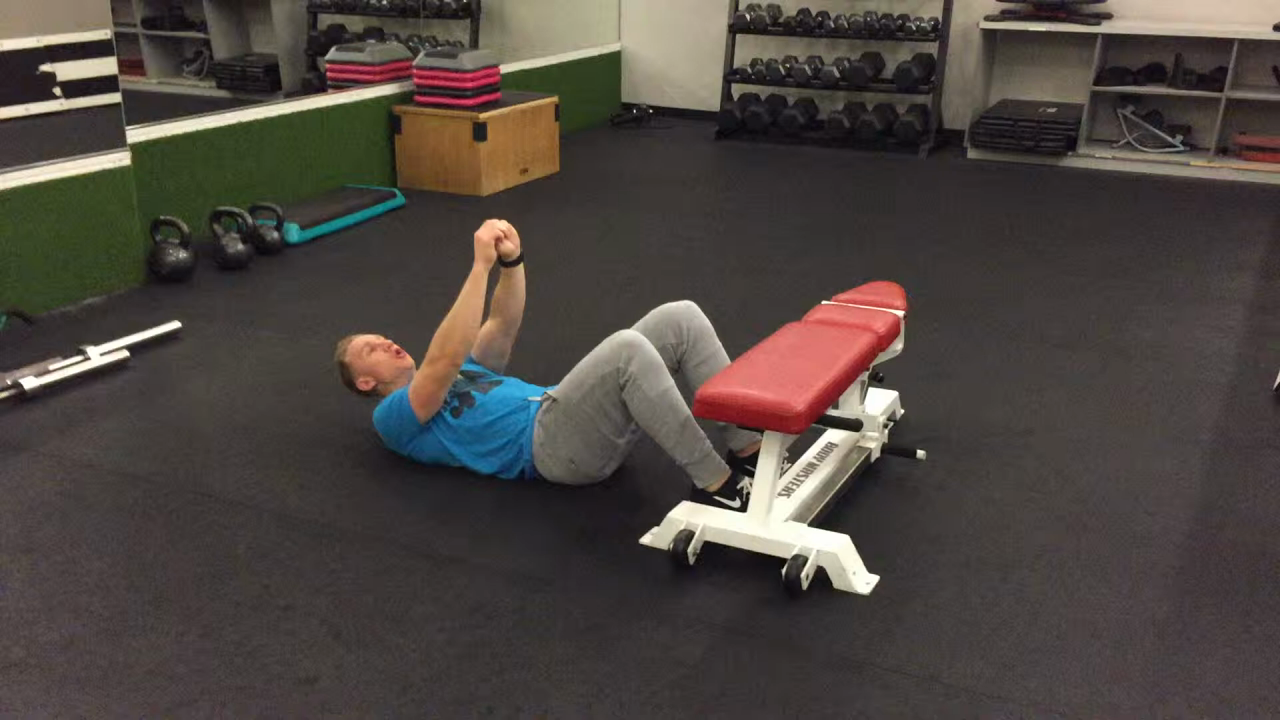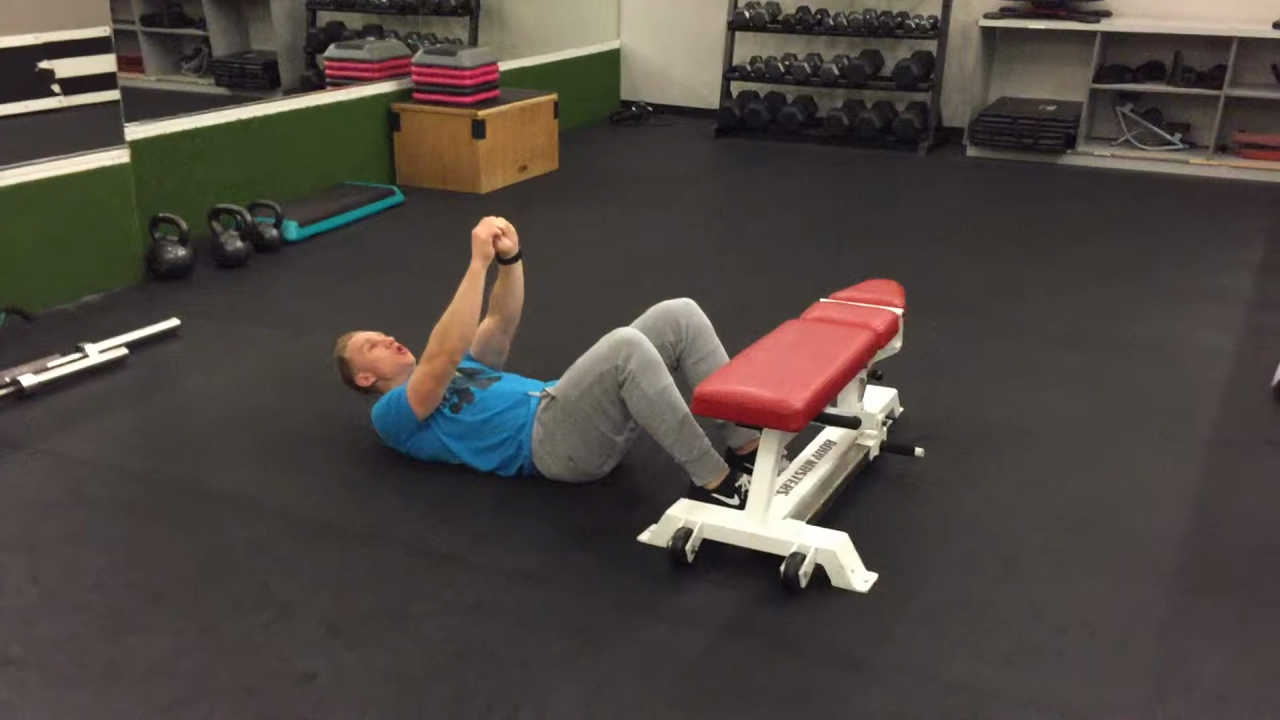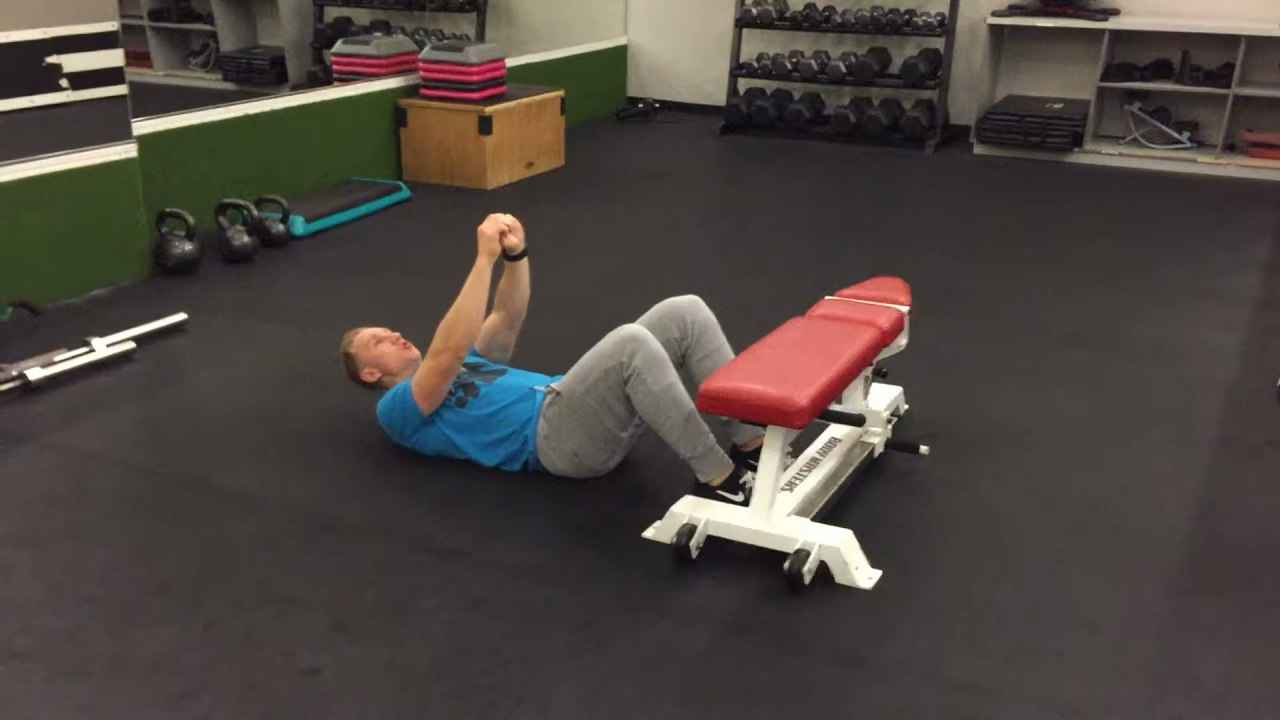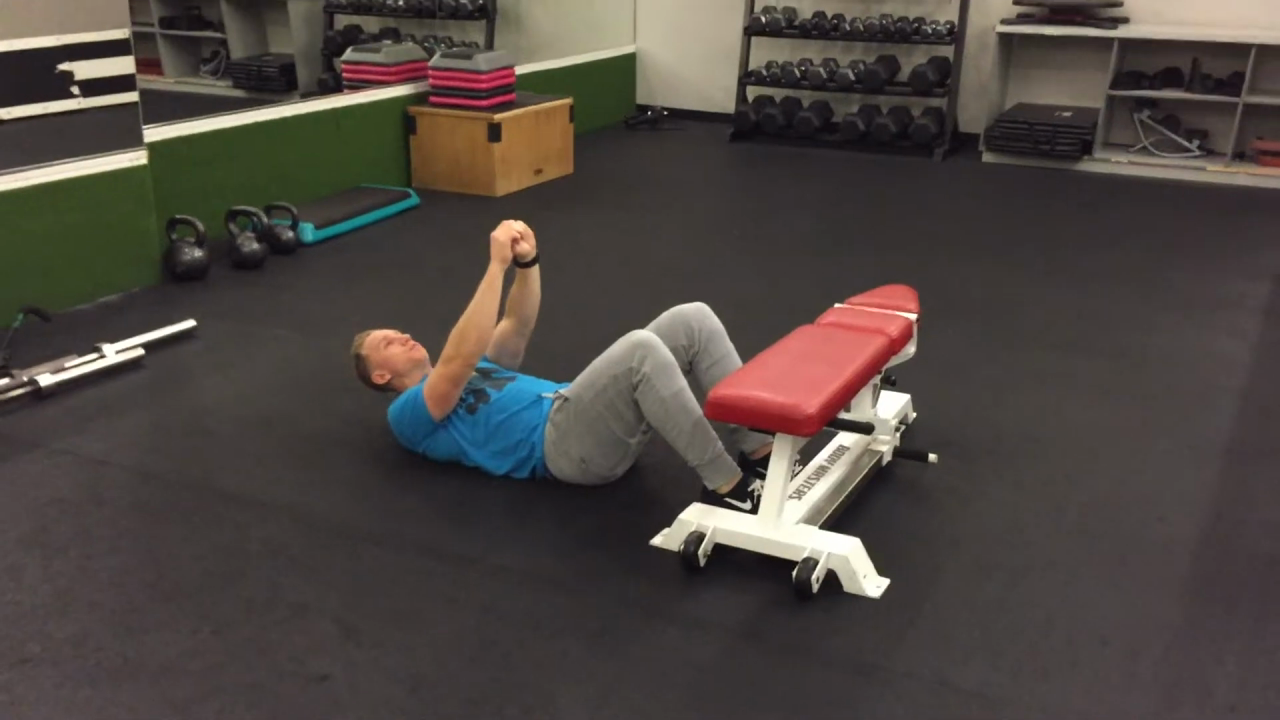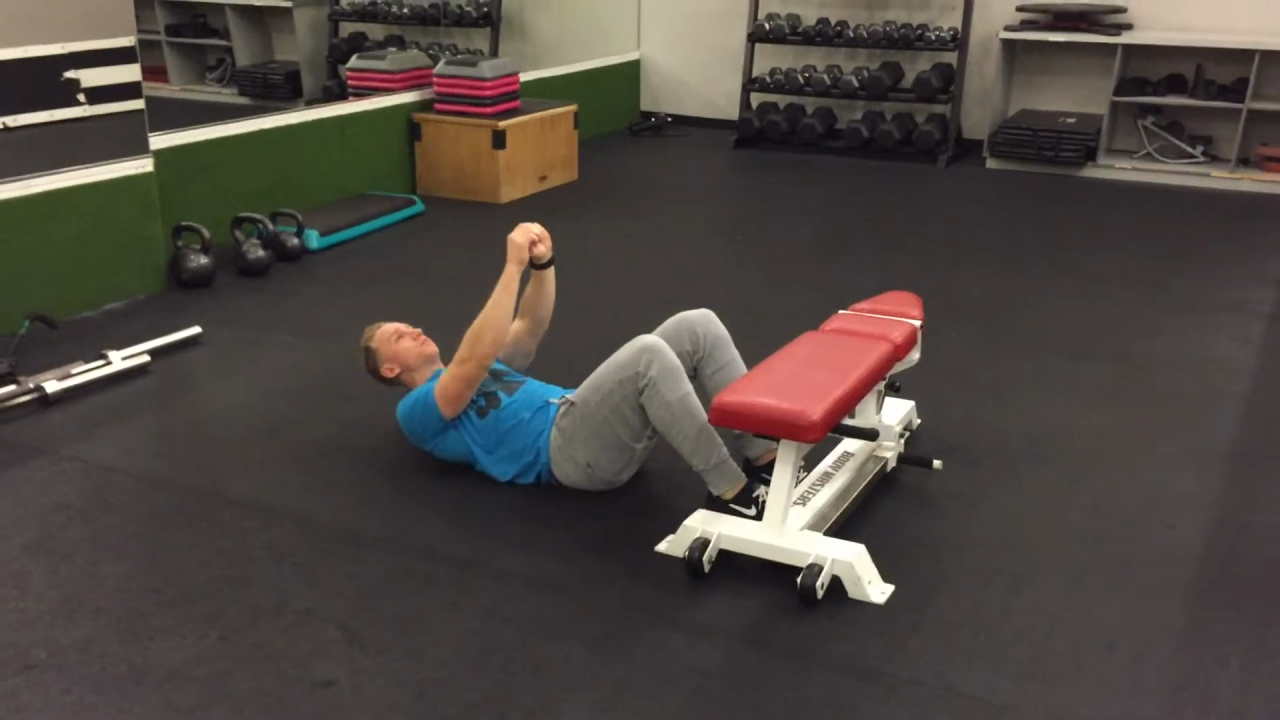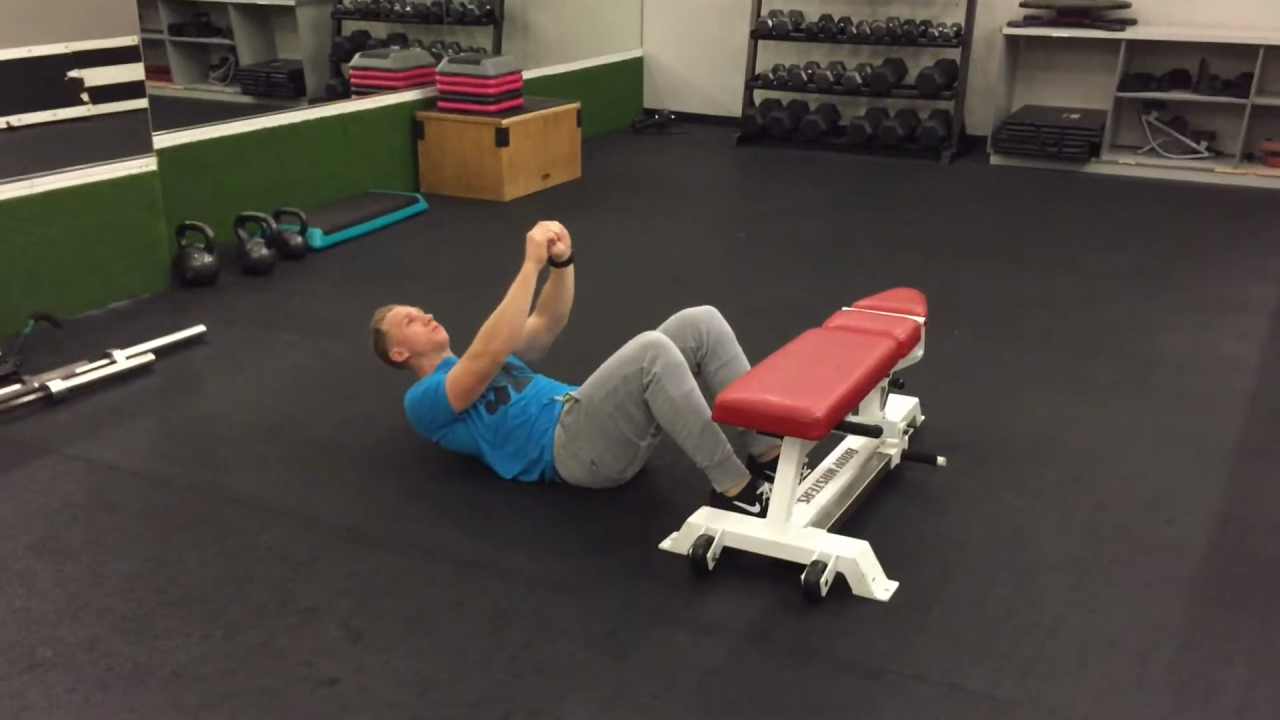
dt=0.2s
person 1, frame 1
left shoulder: (456, 378)
right shoulder: (395, 418)
left elbow: (502, 328)
right elbow: (444, 358)
left wrist: (511, 260)
right wrist: (481, 265)
left hip: (566, 414)
right hip: (550, 445)
left knee: (680, 318)
right knee: (627, 348)
left ankle: (747, 450)
right ankle: (715, 484)
person 1, frame 2
left shoulder: (459, 373)
right shoulder: (394, 416)
left elbow: (501, 325)
right elbow: (442, 356)
left wrist: (509, 258)
right wrist: (478, 262)
left hip: (570, 414)
right hip: (549, 443)
left knee: (679, 316)
right knee: (627, 346)
left ankle: (747, 448)
right ankle: (713, 482)
person 1, frame 3
left shoulder: (468, 366)
right shoulder: (400, 411)
left elbow: (506, 322)
right elbow: (447, 351)
left wrist: (514, 254)
right wrist: (484, 258)
left hip: (573, 406)
right hip: (553, 437)
left knee: (685, 313)
right knee: (633, 342)
left ankle: (751, 445)
right ankle: (718, 479)
person 1, frame 4
left shoulder: (468, 378)
right shoulder: (409, 415)
left elbow: (517, 327)
right elbow: (459, 358)
left wrist: (527, 261)
right wrist: (497, 265)
left hip: (579, 414)
right hip: (561, 444)
left knee: (693, 320)
right knee: (641, 349)
left ankle: (758, 452)
right ankle: (726, 486)
person 1, frame 5
left shoulder: (472, 380)
right shoulder: (418, 412)
left elbow: (530, 328)
right elbow: (475, 358)
left wrist: (542, 262)
right wrist: (513, 267)
left hip: (584, 420)
right hip: (566, 450)
left knee: (698, 328)
right knee: (648, 354)
left ankle: (763, 459)
right ankle: (730, 492)
person 1, frame 6
left shoulder: (476, 367)
right shoulder: (424, 402)
left elbow: (548, 323)
right elbow: (490, 354)
left wrist: (561, 260)
right wrist: (531, 264)
left hip: (592, 422)
right hip: (572, 448)
left knee: (700, 323)
right knee: (652, 349)
left ankle: (766, 456)
right ankle: (734, 489)
